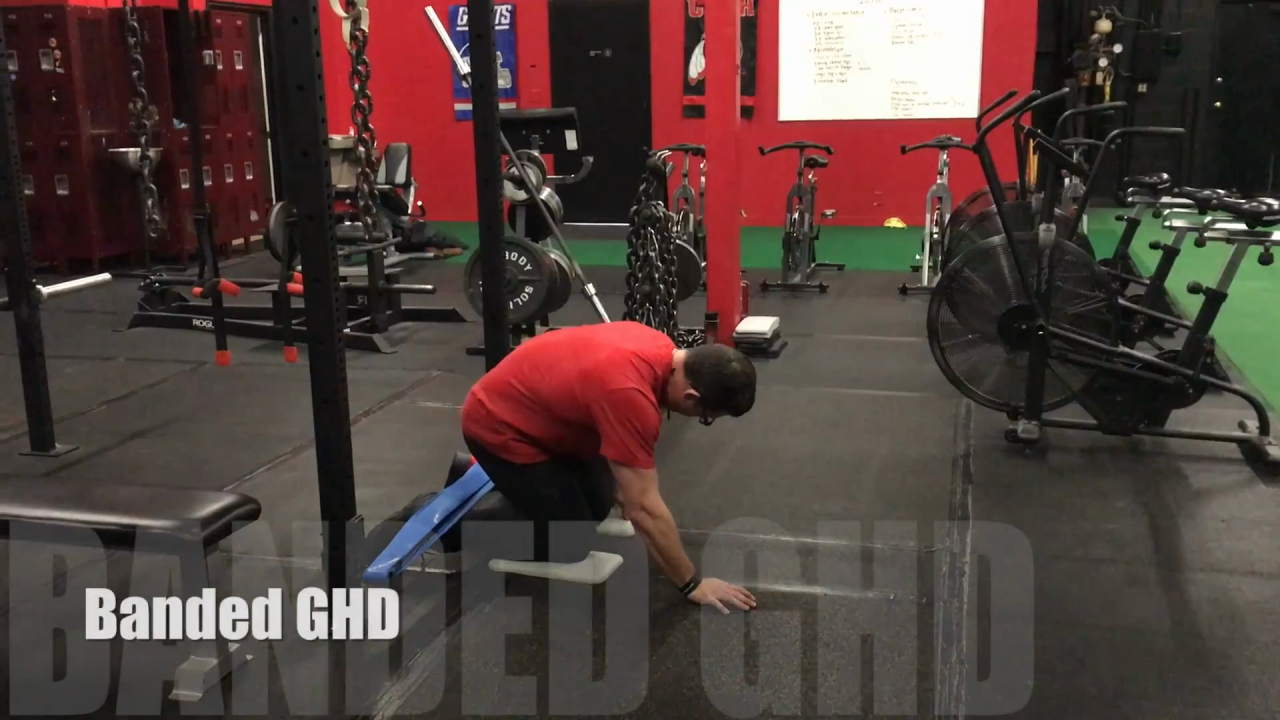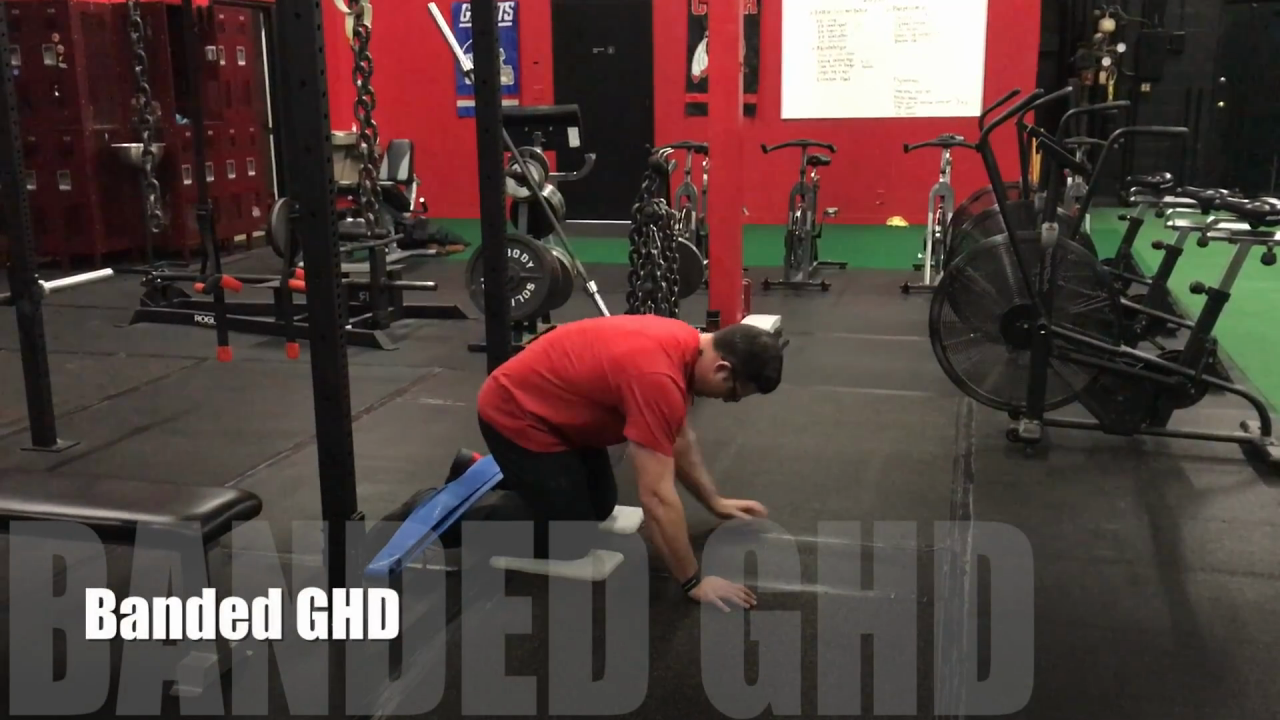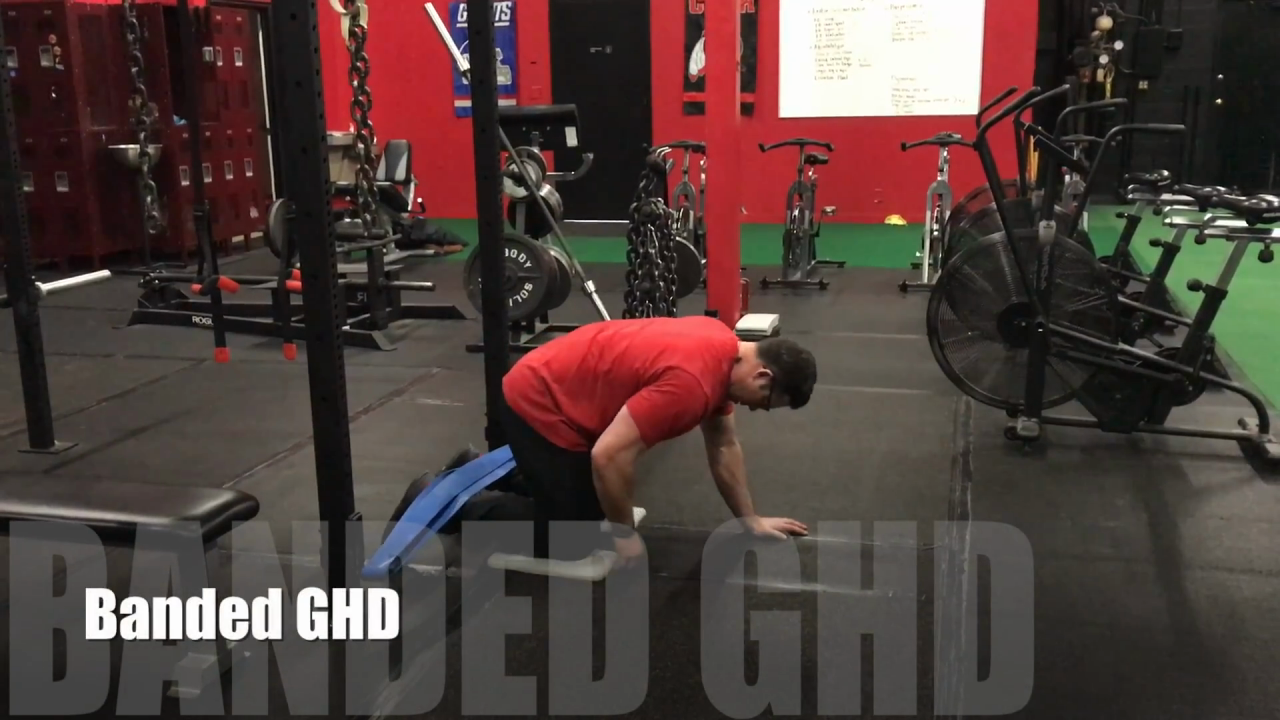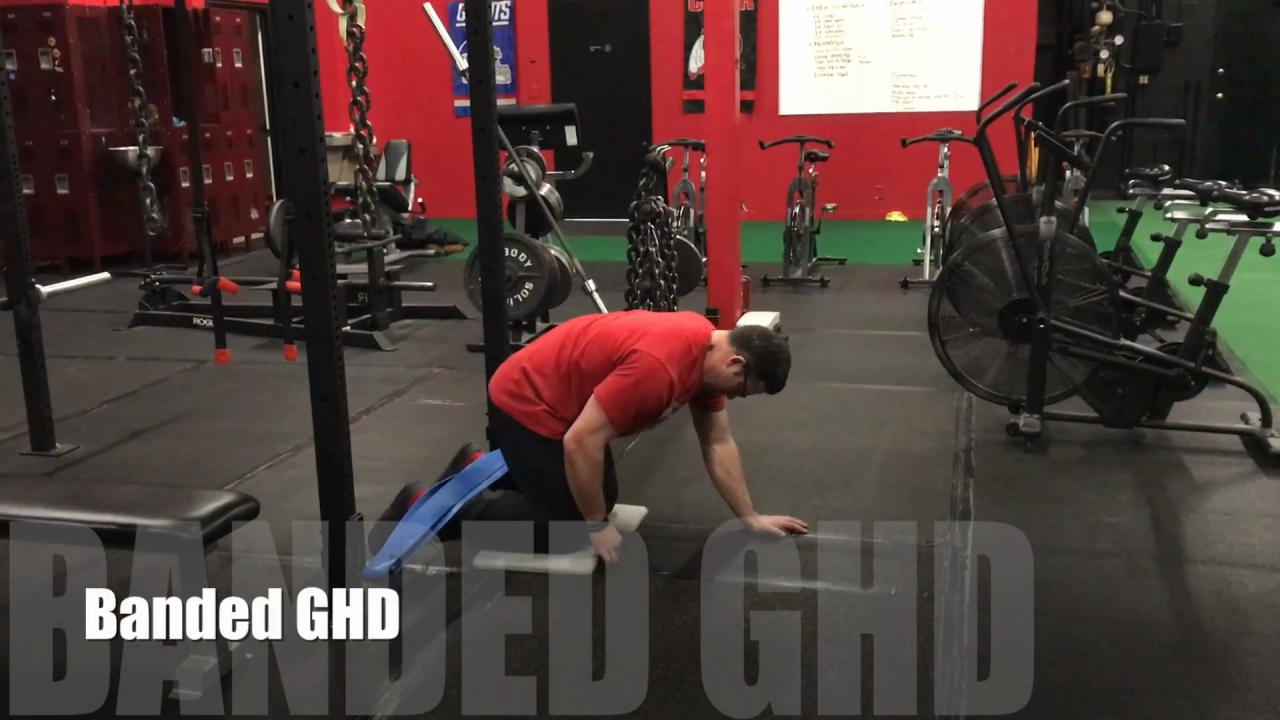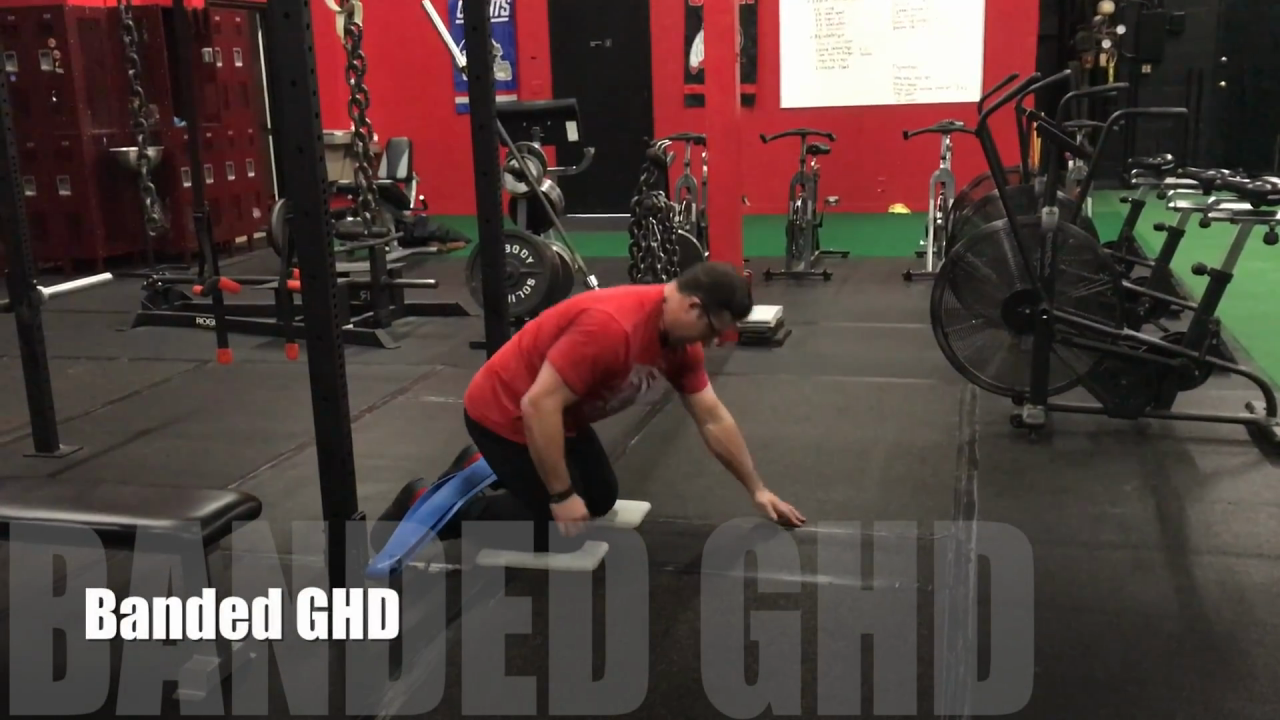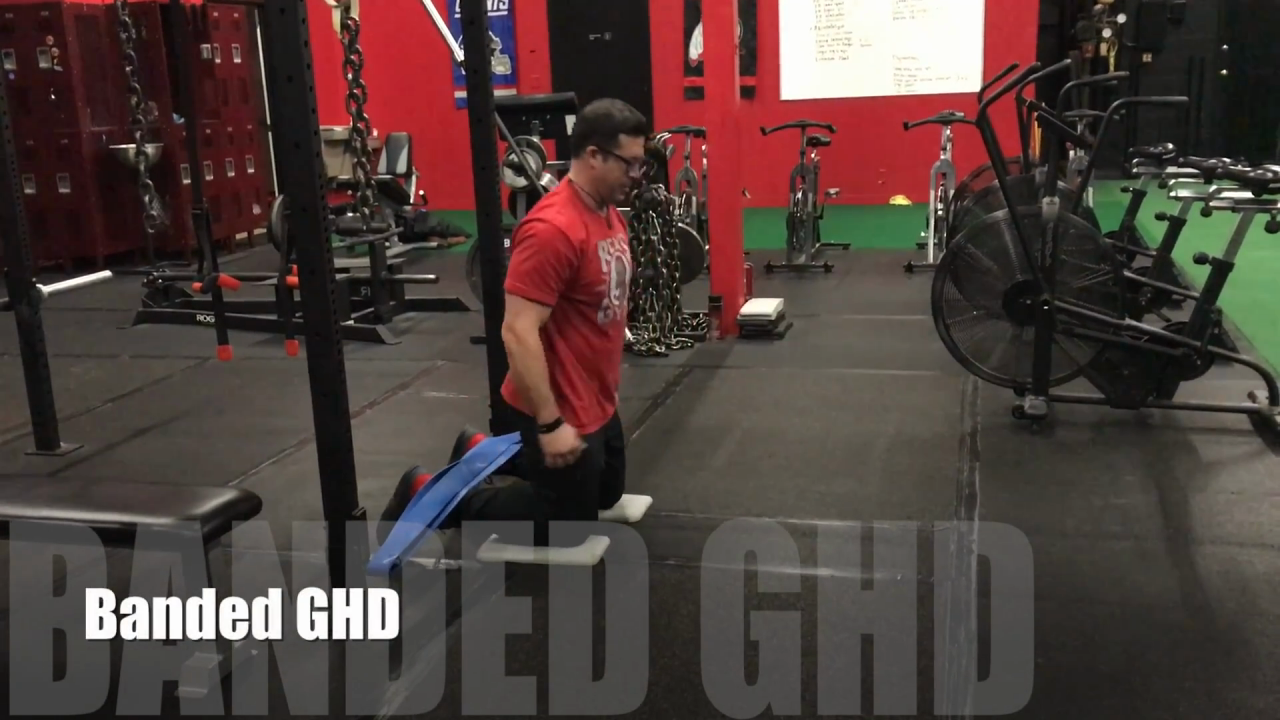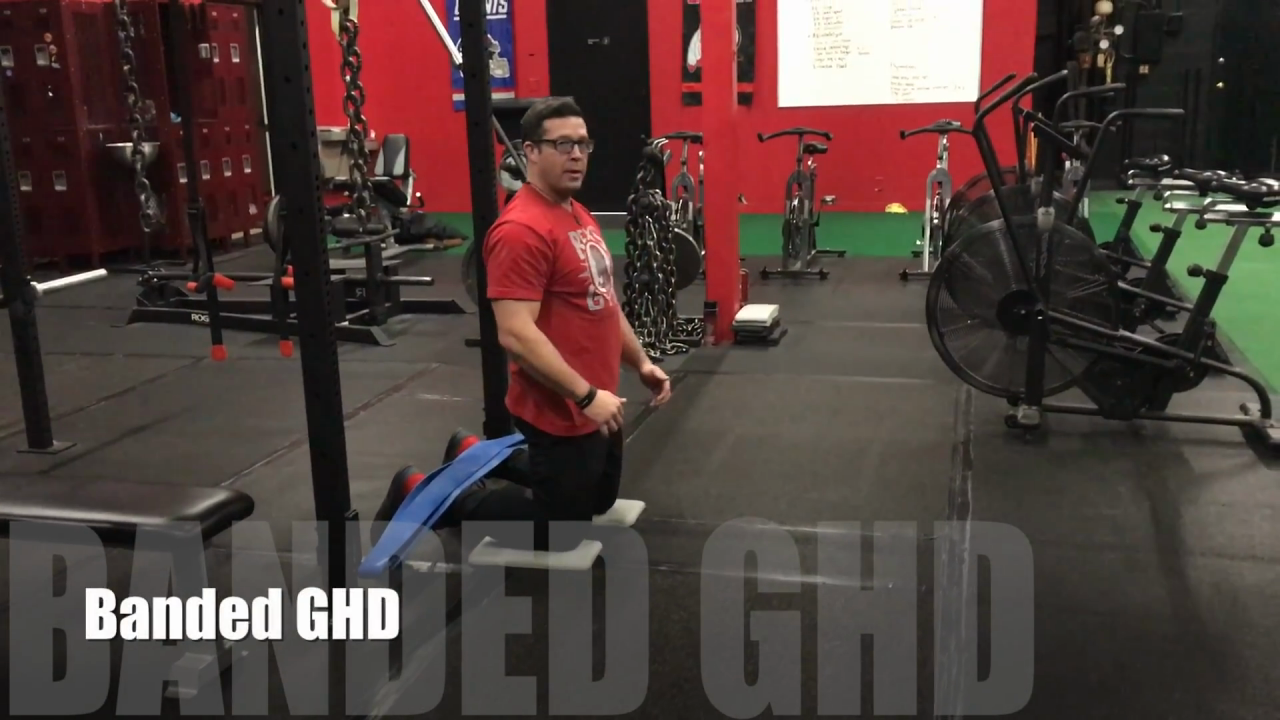
dt=0.5s
person 1, frame 1
left shoulder: (661, 349)
right shoulder: (630, 393)
right elbow: (644, 508)
left wrist: (614, 483)
right wrist: (693, 585)
left hip: (535, 409)
right hip: (499, 426)
left knee: (599, 507)
right knee: (569, 545)
person 1, frame 2
left shoulder: (688, 347)
right shoulder: (660, 380)
left elbow: (680, 438)
right elbow: (658, 495)
left wrist: (715, 501)
right wrist: (695, 582)
left hip: (553, 405)
right hip: (516, 415)
left knee: (600, 508)
person 1, frame 3
left shoulder: (738, 353)
right shoulder: (691, 381)
left elbow: (724, 446)
right elbow: (608, 455)
left wrist: (750, 519)
right wrist: (623, 533)
left hip: (569, 391)
right hip: (537, 401)
left knee: (592, 499)
person 1, frame 4
left shoulder: (706, 346)
right shoulder: (661, 366)
left elbow: (718, 442)
right elbow: (583, 441)
left wrist: (748, 517)
right wrist: (596, 526)
left hip: (555, 397)
right hip: (530, 399)
left knee: (602, 500)
person 1, frame 5
left shoulder: (679, 336)
right shoulder: (612, 327)
left elbow: (712, 419)
right elbow: (538, 405)
left wrist: (757, 489)
right wrist: (561, 497)
left hip: (559, 415)
right hip: (505, 415)
left knee: (601, 498)
right knee: (566, 531)
left ankle: (493, 466)
right ankle: (452, 510)
person 1, frame 6
left shoulder: (607, 213)
right shoulder: (552, 230)
right elbow: (517, 332)
right wrist: (549, 423)
left hip: (595, 401)
right hip: (563, 410)
left knee: (606, 495)
right knee: (565, 527)
person 1, frame 7
left shoulder: (578, 215)
right shoulder: (521, 230)
right elbow: (516, 334)
left wrist: (641, 362)
right wrist: (586, 395)
left hip: (596, 402)
right hip: (560, 412)
left knee: (598, 501)
right knee: (560, 532)
